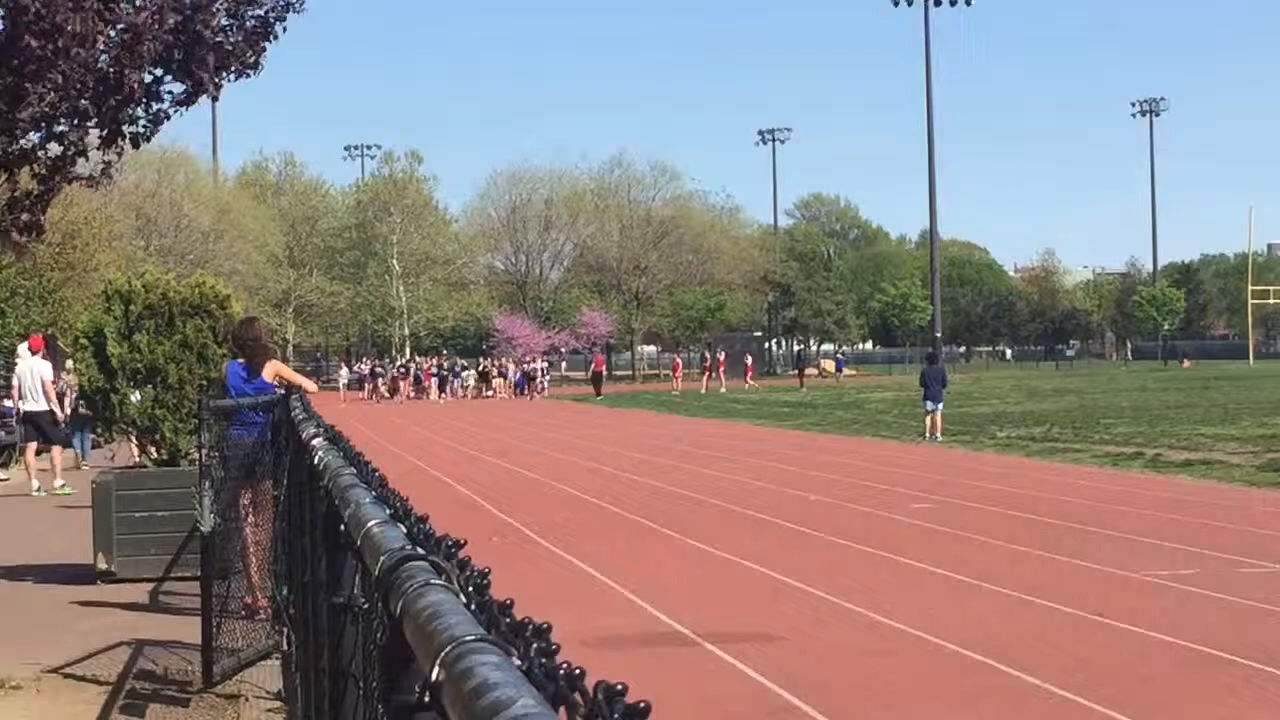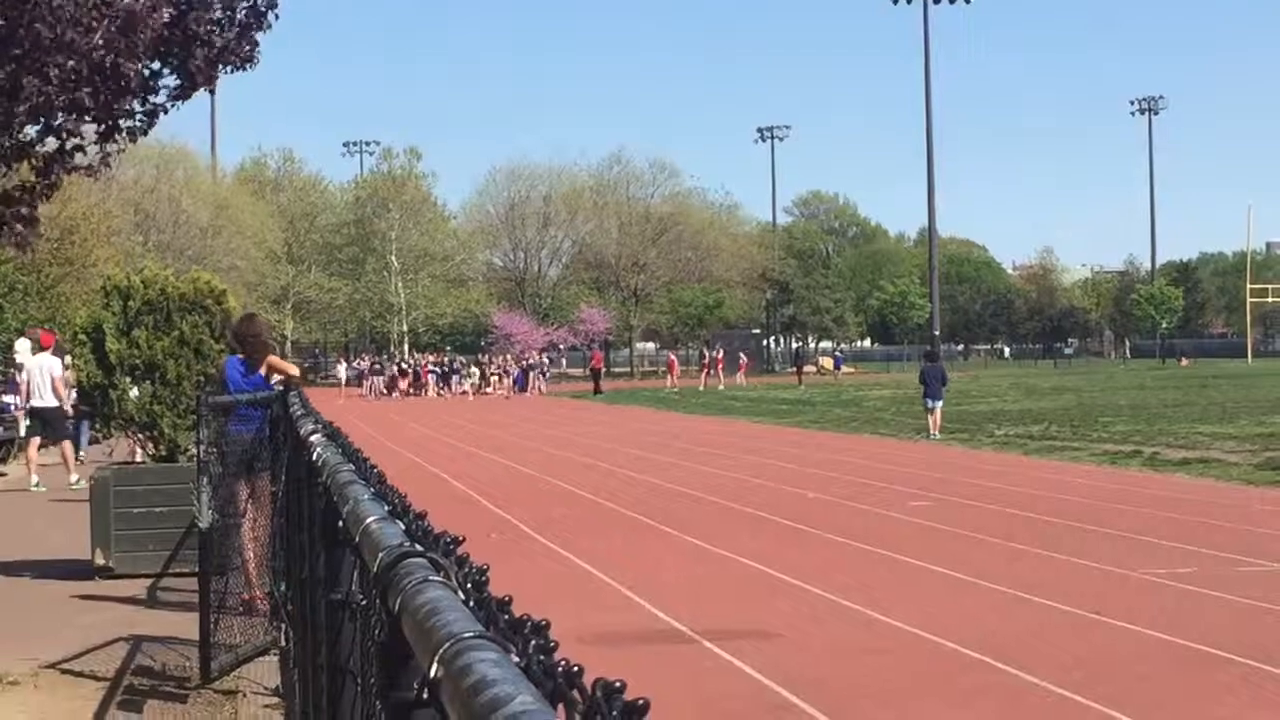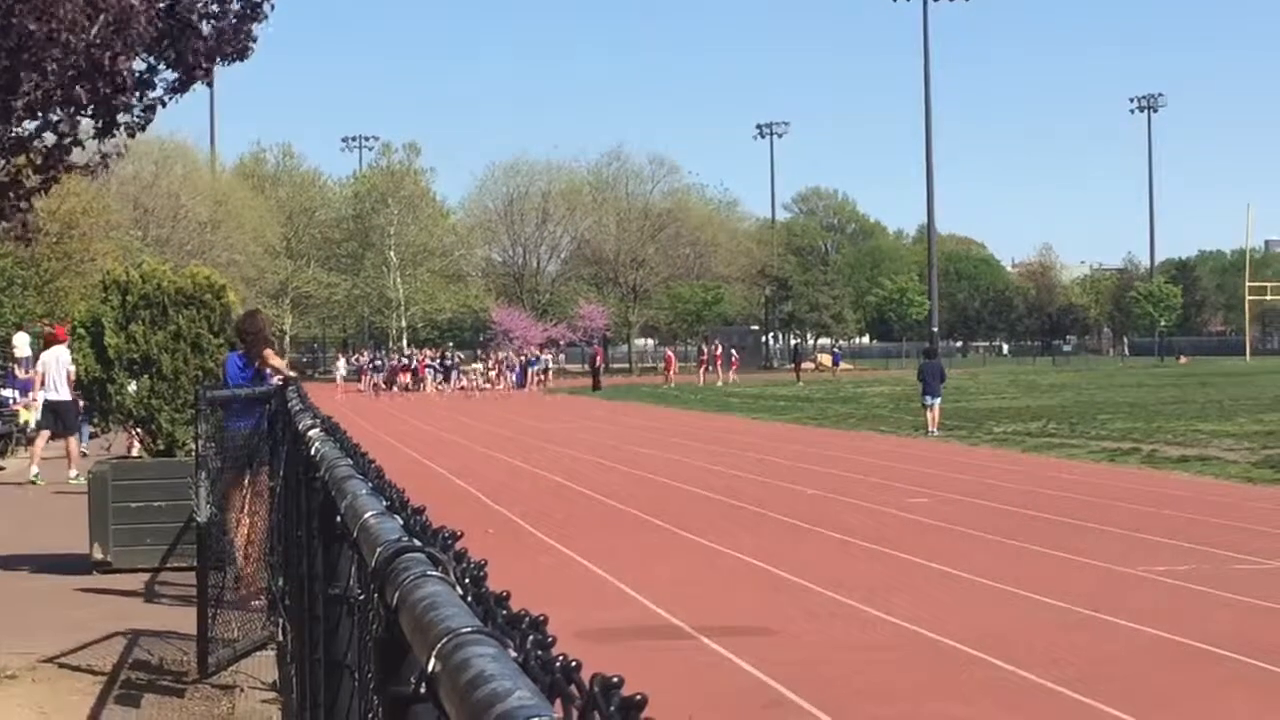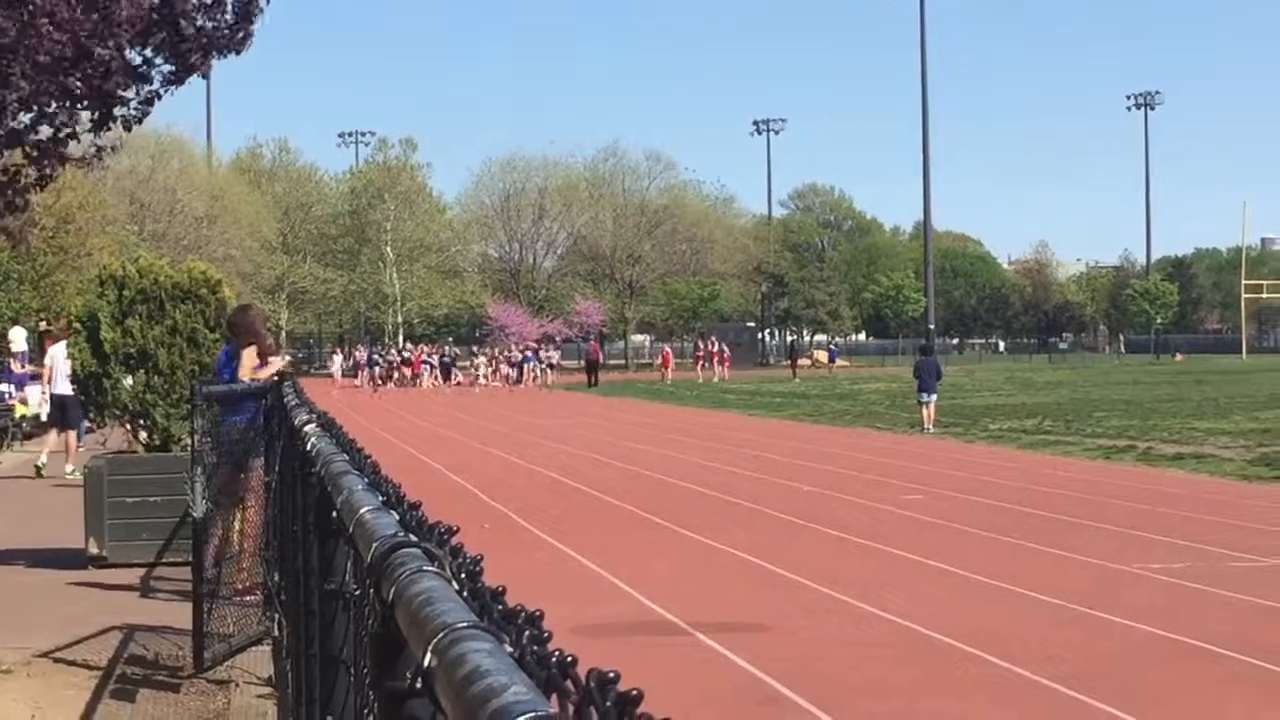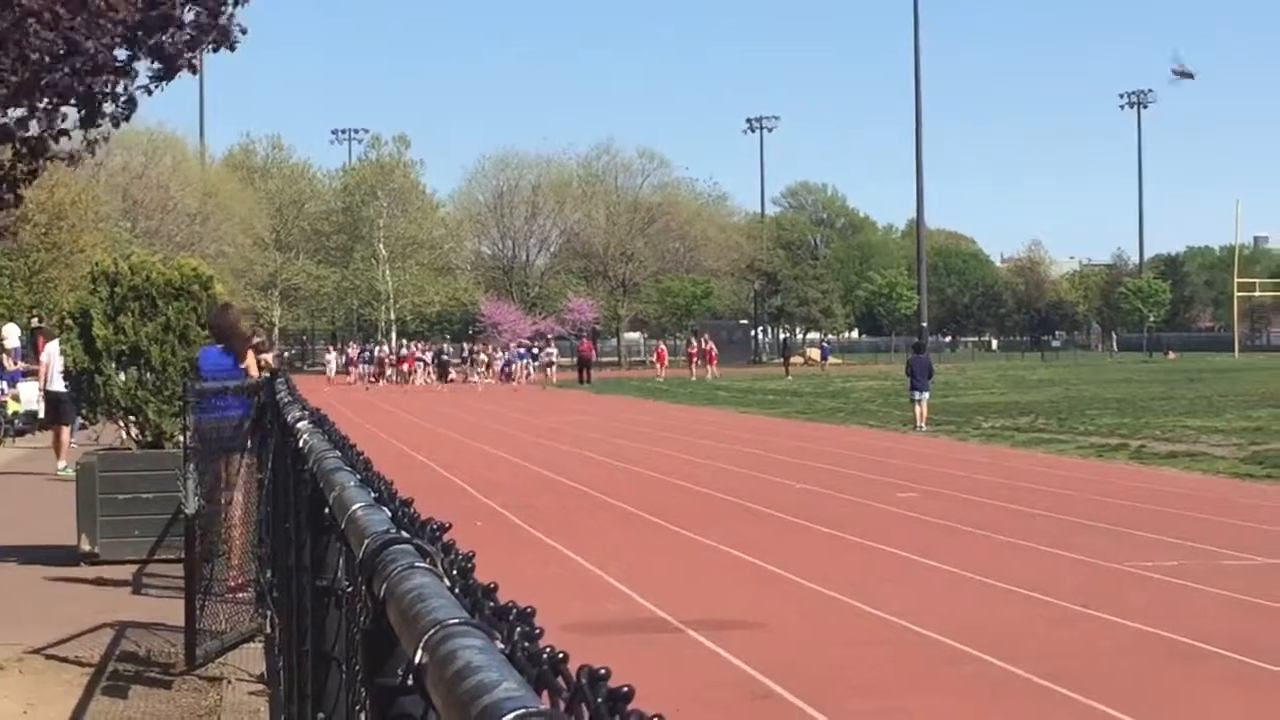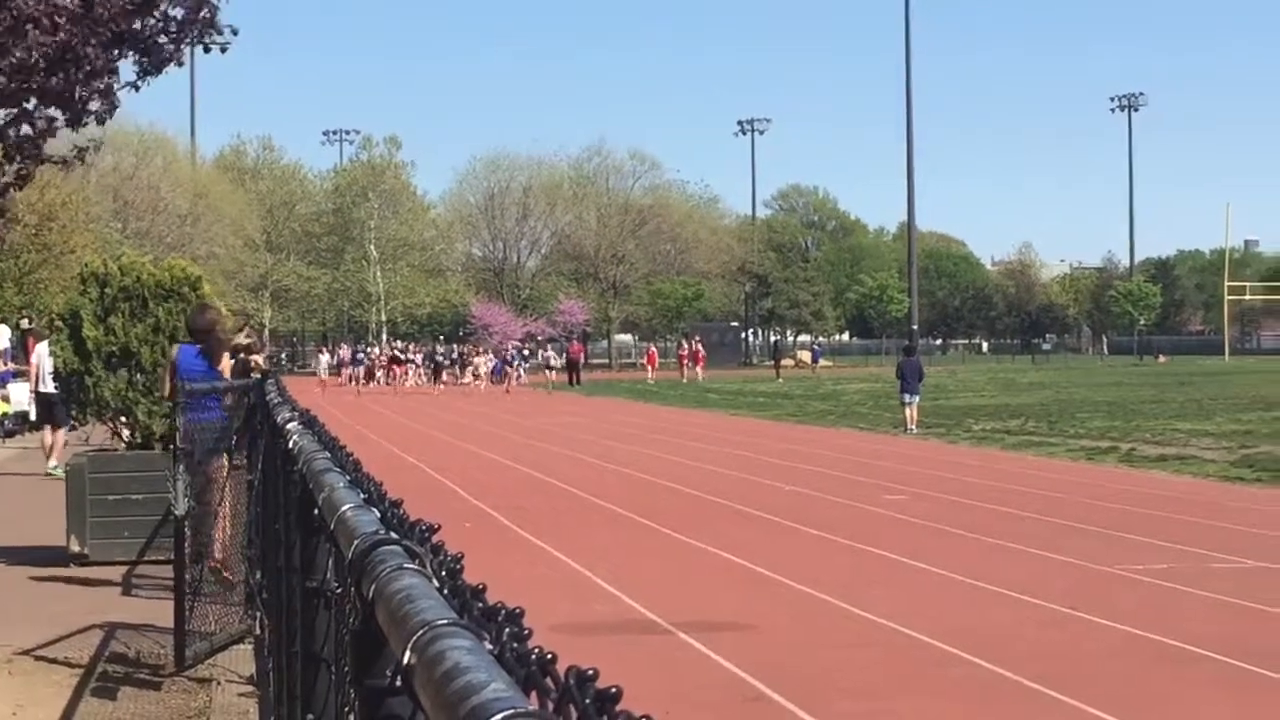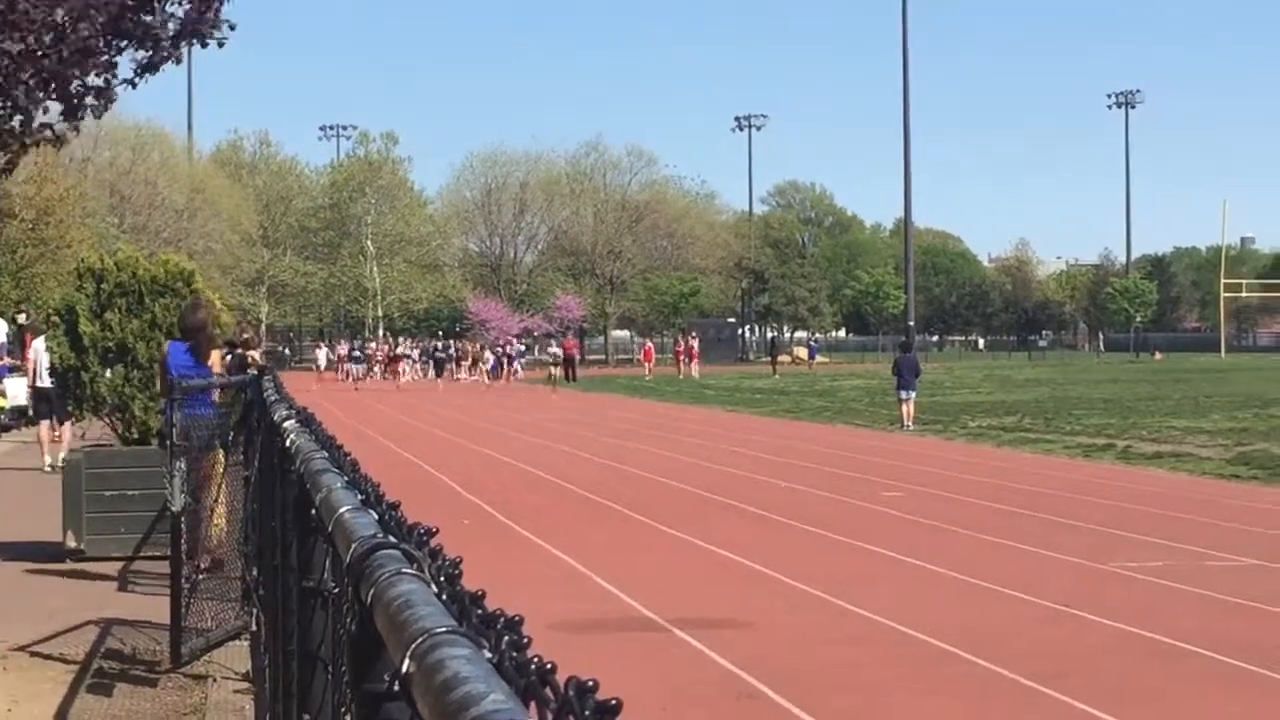
dt=0.3s
person 1, frame 1
left shoulder: (228, 368)
right shoulder: (271, 366)
right elbow: (312, 388)
right wrist: (284, 383)
left hip: (236, 443)
right hip: (264, 442)
left knee: (246, 521)
right knee: (264, 520)
left ankle: (255, 596)
right ankle: (258, 595)
person 1, frame 2
left shoulder: (228, 364)
right shoulder: (266, 361)
right elbow: (293, 372)
right wrist: (280, 378)
left hip: (235, 439)
right hip: (261, 438)
left knee: (242, 516)
right knee: (261, 515)
left ankle: (253, 591)
right ankle: (256, 590)
person 1, frame 3
left shoulder: (229, 359)
right shoulder: (262, 355)
right elbow: (276, 363)
right wrist: (284, 374)
left hip: (233, 432)
right hip: (259, 431)
left knee: (234, 507)
right knee: (259, 508)
left ankle: (242, 570)
right ankle: (254, 582)
person 1, frame 4
left shoulder: (223, 354)
right shoulder: (251, 350)
right elbow: (243, 378)
right wrist: (272, 366)
left hip: (225, 428)
right hip: (250, 428)
left knee: (224, 497)
right knee: (252, 503)
left ankle: (212, 560)
right ankle: (245, 579)
person 1, frame 5
left shoulder: (203, 354)
right shoulder: (245, 353)
left hip: (206, 425)
right hip: (235, 425)
left knee: (214, 495)
right knee: (238, 499)
right ankle: (236, 576)
person 1, frame 6
left shoulder: (177, 352)
right shoulder: (222, 355)
left elbow: (167, 393)
right elbow: (228, 396)
left hip: (185, 425)
right hip: (214, 425)
right knee: (218, 494)
right ankle: (218, 555)
person 1, frame 7
left shoulder: (168, 349)
right shoulder: (212, 352)
left elbow: (162, 390)
right elbow: (216, 394)
left hip: (177, 421)
right hip: (206, 421)
right knee: (207, 491)
left ankle: (184, 558)
right ankle: (203, 556)
